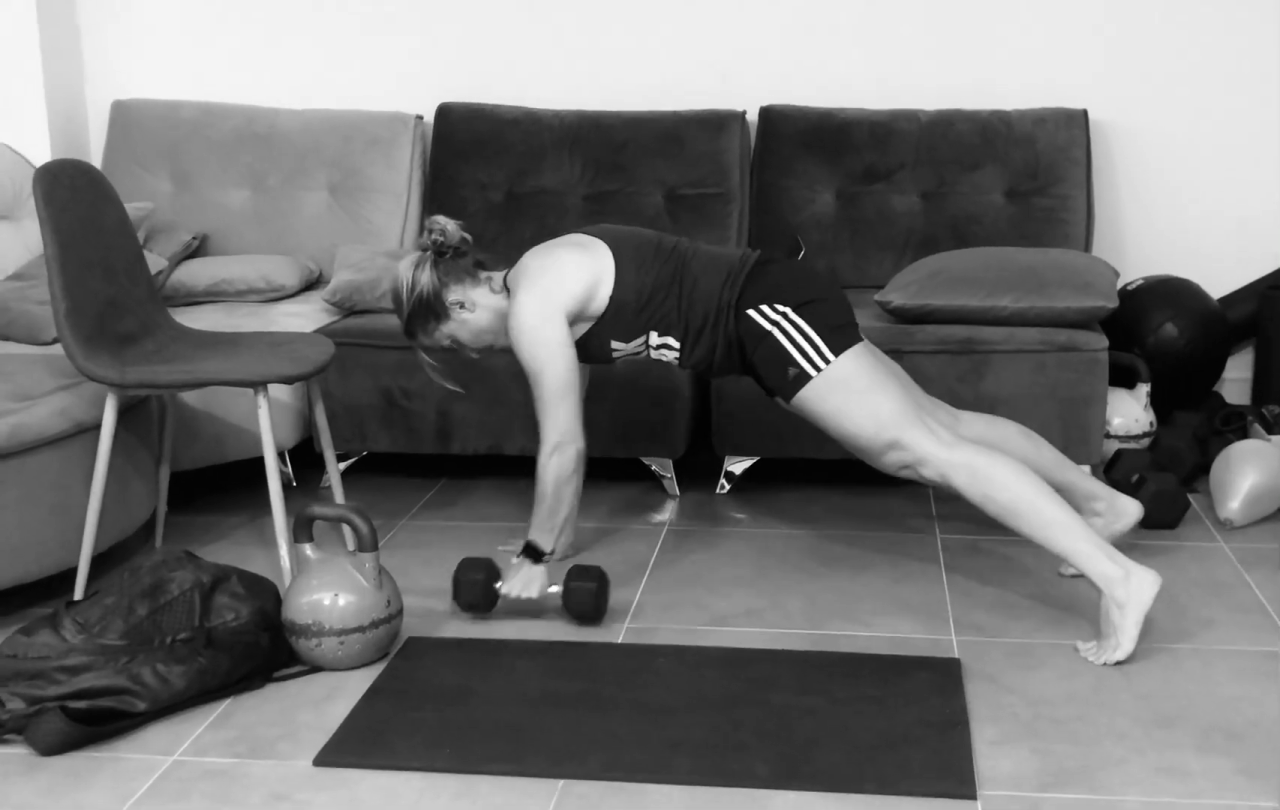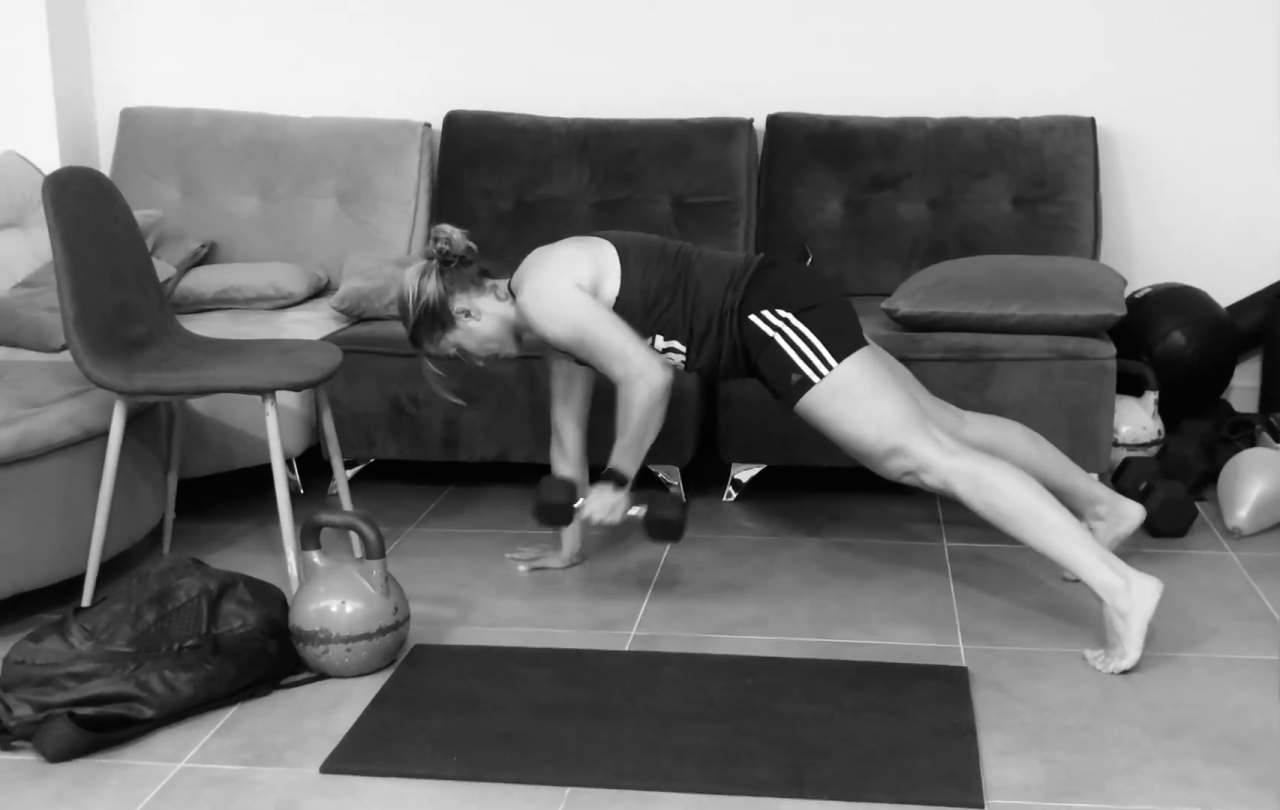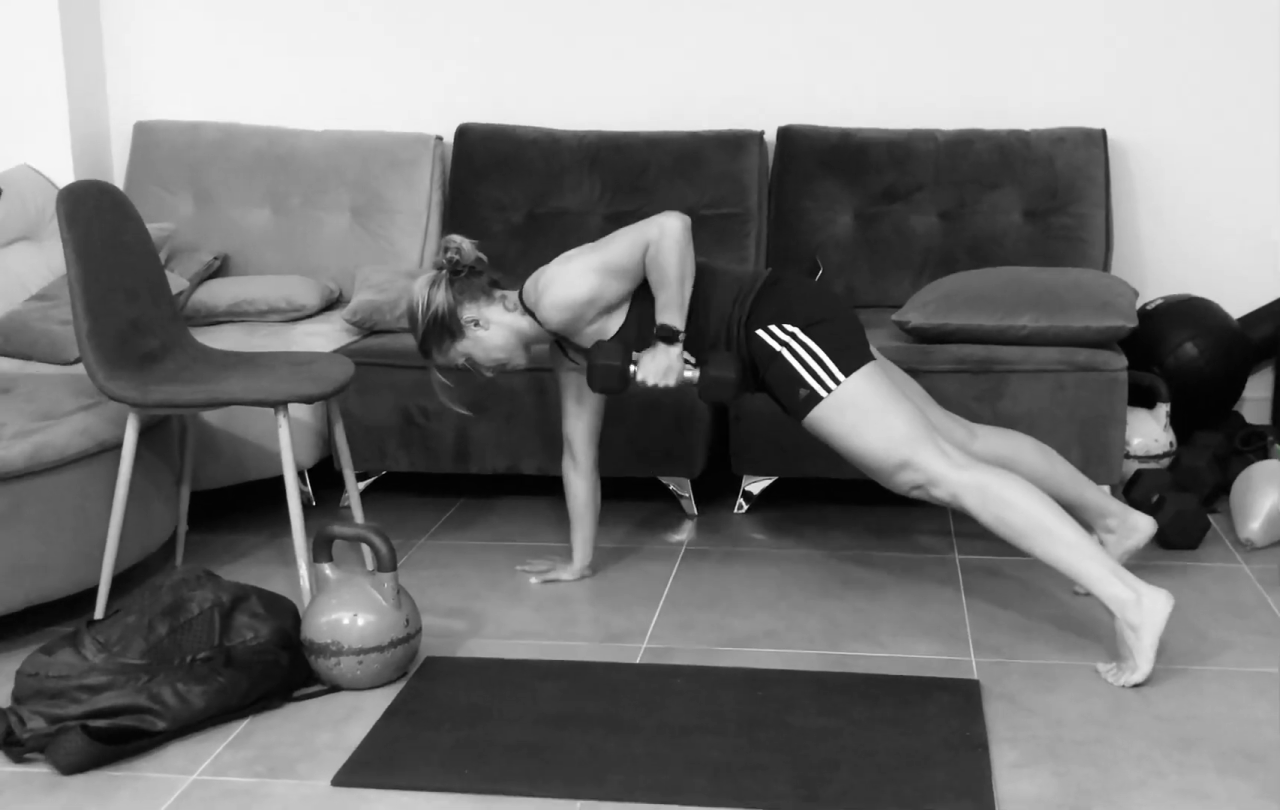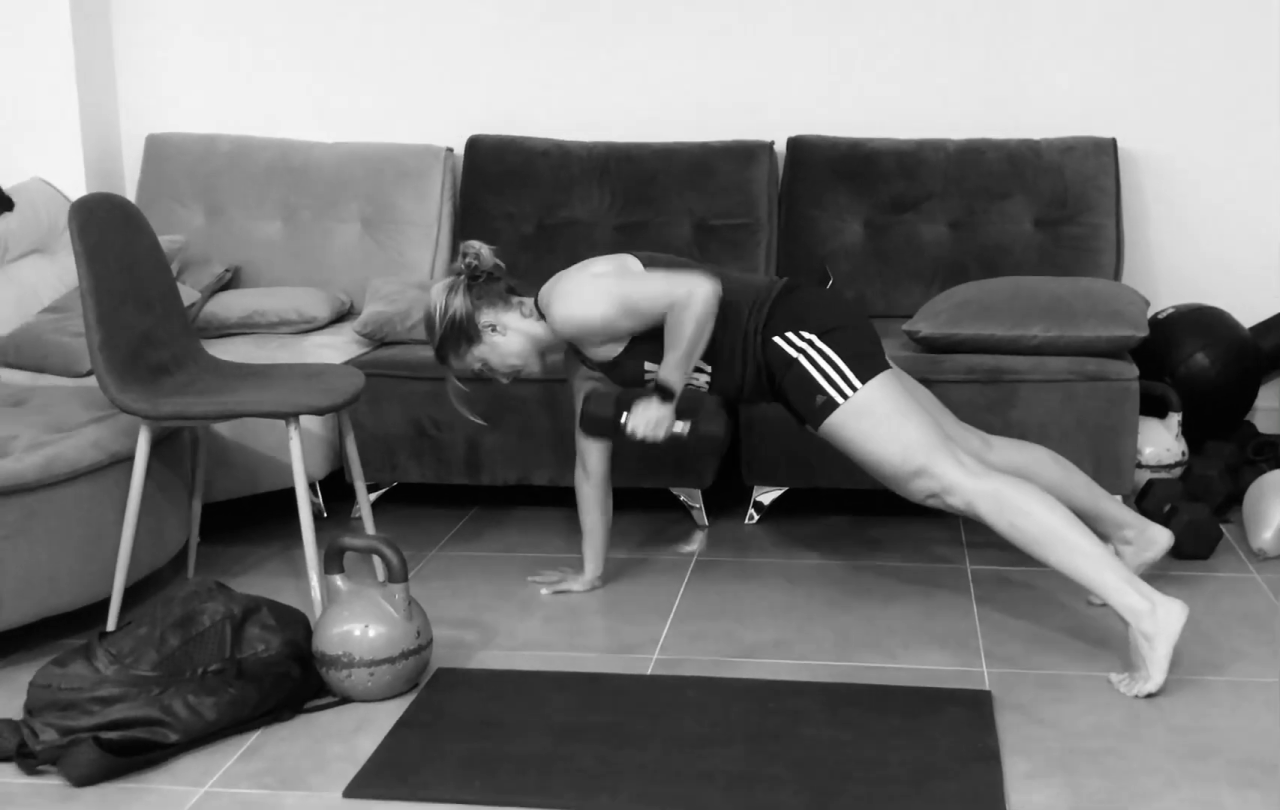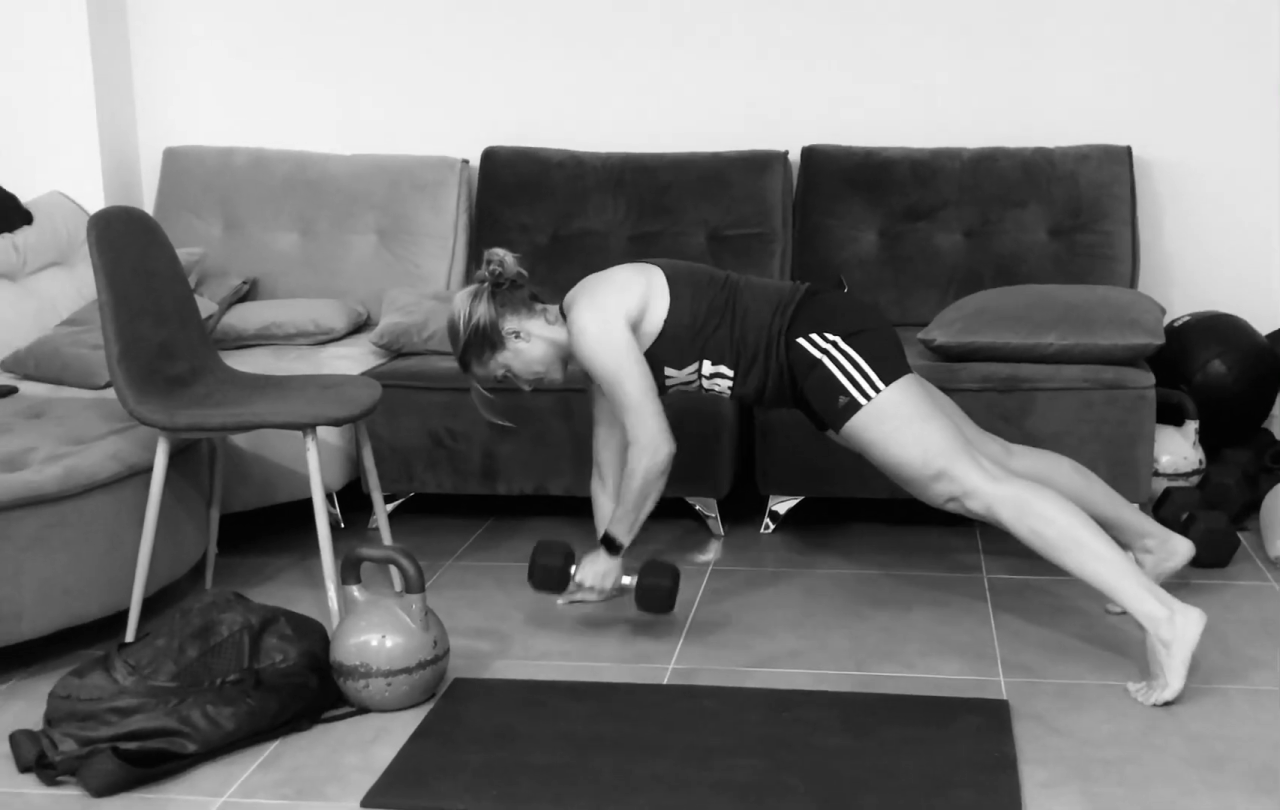
dt=0.3s
person 1, frame 1
left shoulder: (531, 304)
right shoulder: (547, 286)
left elbow: (563, 447)
right elbow: (568, 432)
left wrist: (533, 557)
right wrist: (562, 537)
left hip: (768, 308)
right hip: (766, 312)
left knee: (923, 450)
right knee: (939, 421)
left ankle: (1118, 580)
right ankle: (1105, 504)
person 1, frame 2
left shoulder: (542, 296)
right shoulder: (554, 319)
left elbow: (647, 377)
right elbow: (569, 433)
left wrist: (615, 483)
right wrist: (568, 545)
left hip: (775, 310)
right hip: (775, 320)
left knee: (927, 455)
right knee: (944, 423)
left ankle: (1120, 587)
right ankle: (1104, 505)
person 1, frame 3
left shoulder: (558, 295)
right shoulder: (565, 336)
left elbow: (672, 228)
right elbow: (580, 448)
left wrist: (667, 341)
right wrist: (580, 560)
left hip: (782, 326)
right hip: (779, 336)
left knee: (938, 470)
right knee: (956, 436)
left ankle: (1130, 599)
right ankle: (1118, 518)
person 1, frame 4
left shoulder: (572, 305)
right shoulder: (581, 346)
left elbow: (700, 292)
right elbow: (594, 453)
left wrist: (662, 396)
right wrist: (591, 568)
left hip: (799, 335)
right hip: (793, 349)
left knee: (952, 480)
right knee: (971, 447)
left ankle: (1146, 611)
right ankle: (1134, 530)
person 1, frame 5
left shoulder: (590, 320)
right shoulder: (597, 342)
left elbow: (655, 448)
right elbow: (608, 465)
left wrist: (610, 550)
right wrist: (605, 571)
left hip: (820, 339)
right hip: (812, 355)
left knee: (973, 484)
right knee: (991, 455)
left ankle: (1164, 618)
right ankle: (1156, 541)
